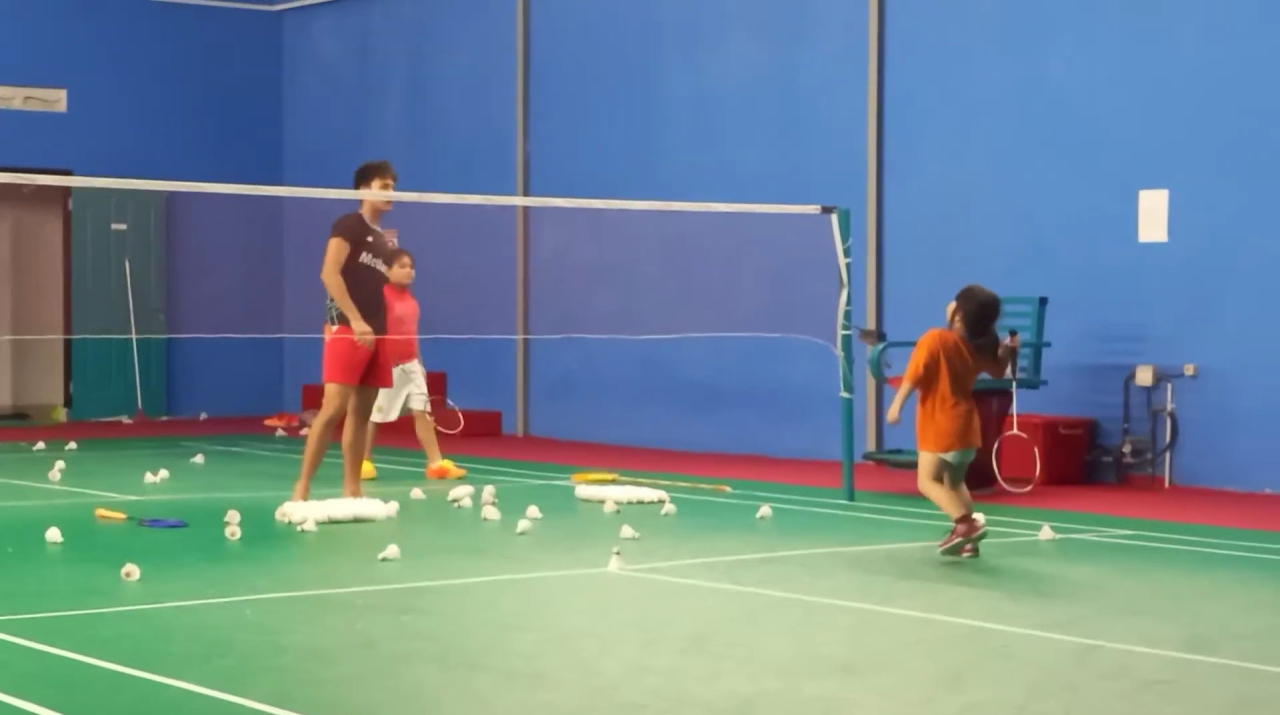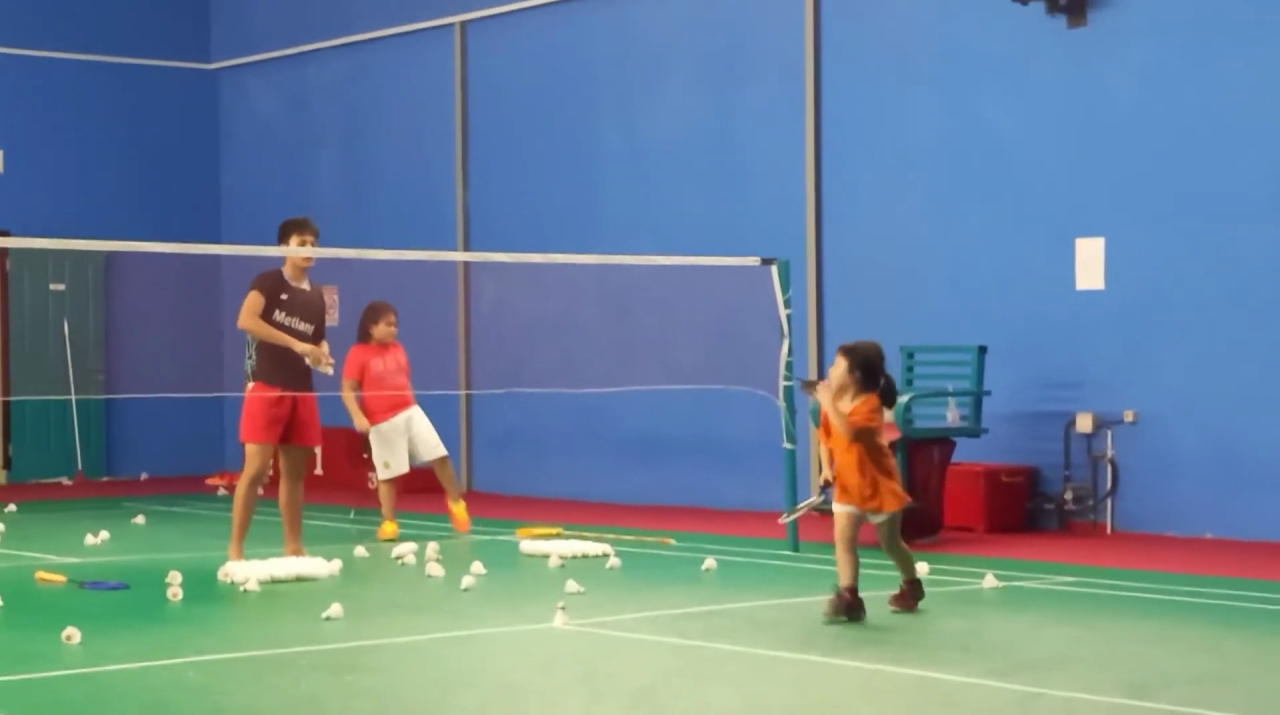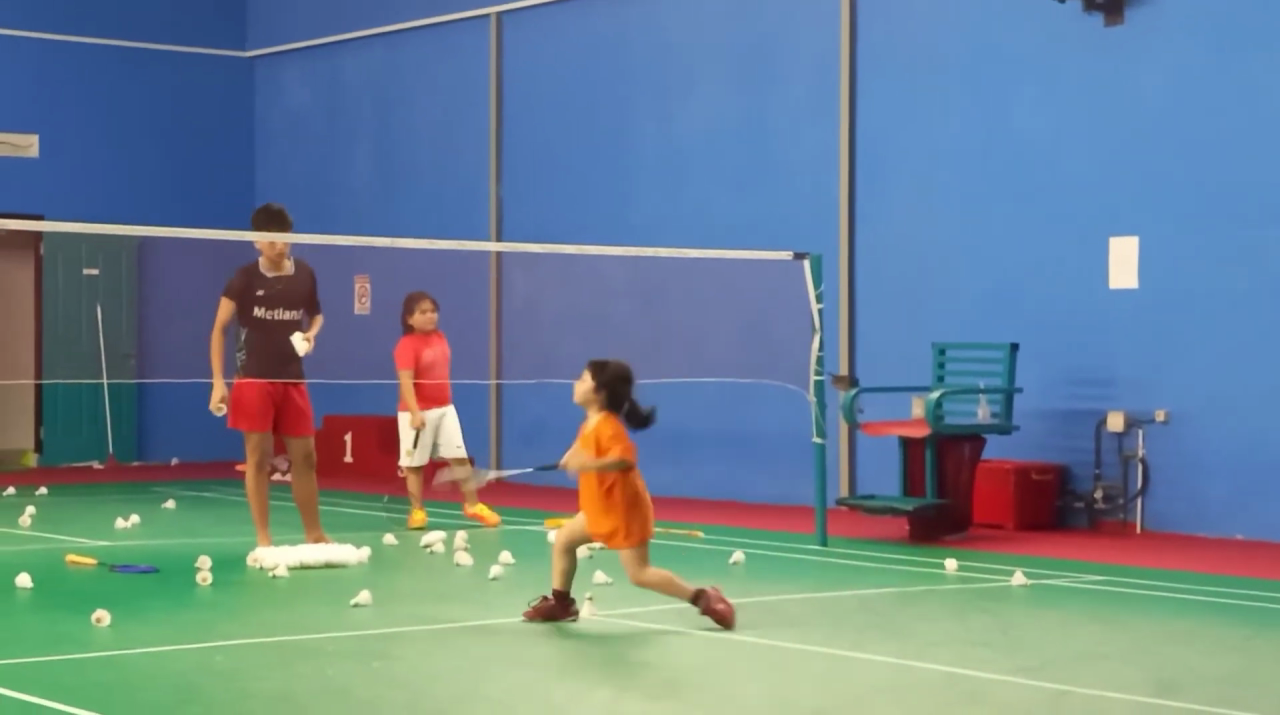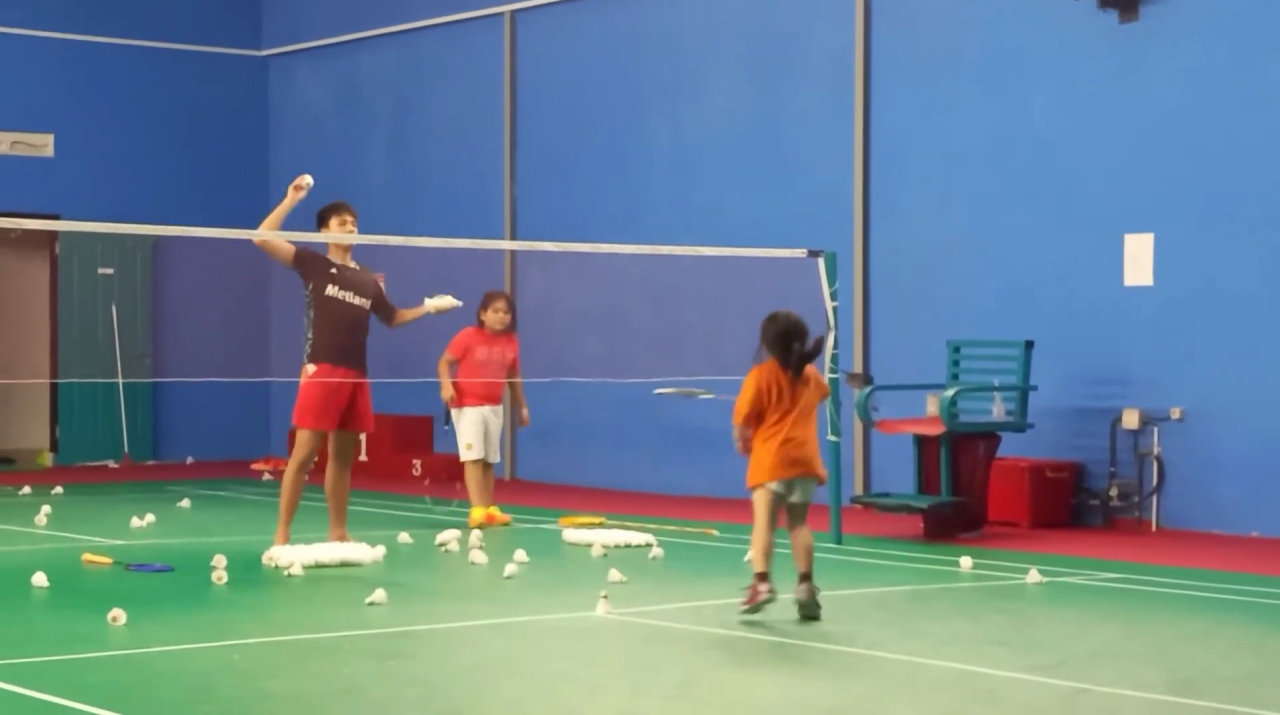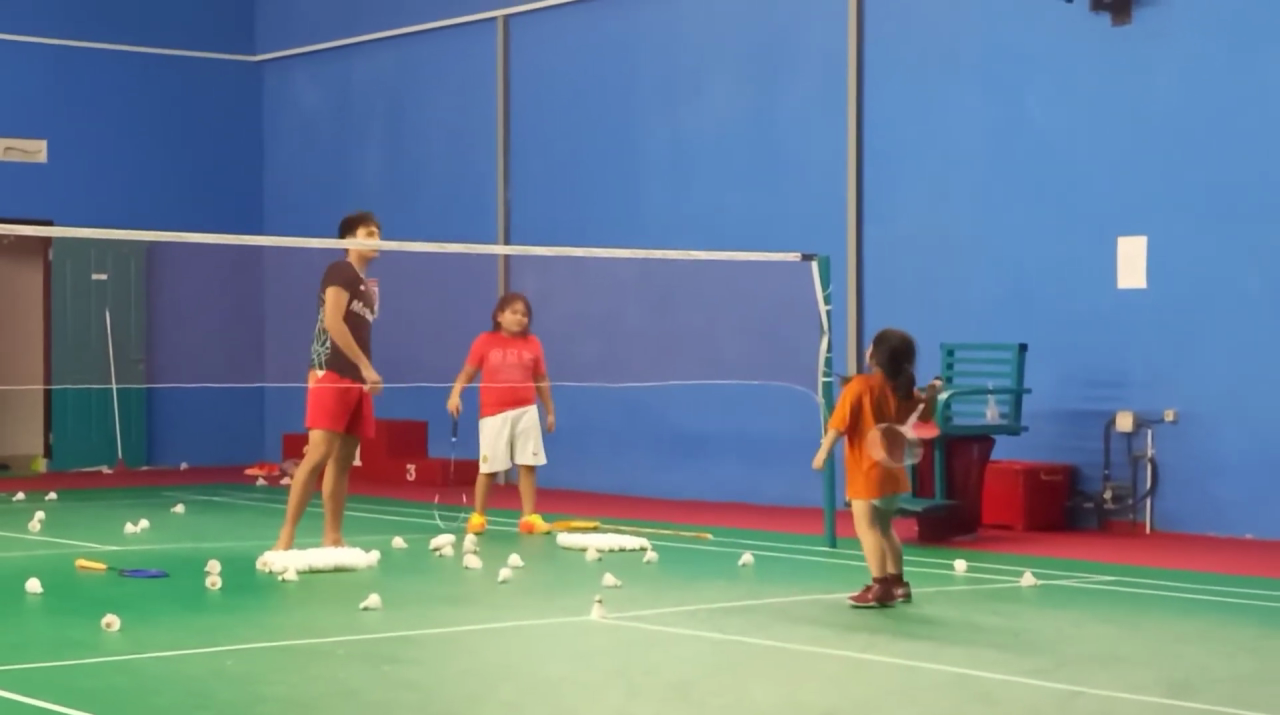
dt=1s
person 1, frame 1
left shoulder: (383, 240)
right shoulder: (349, 225)
right elbow: (329, 273)
right wrist: (355, 321)
left hip: (375, 335)
right hip: (347, 331)
left knee: (361, 412)
right knee: (333, 408)
left ankle: (352, 488)
right ankle: (302, 487)
person 1, frame 2
left shoulder: (317, 296)
right shoulder: (267, 282)
right elbow: (245, 321)
left wrist: (322, 354)
right wrist: (295, 344)
left hip: (302, 391)
right hip: (265, 388)
left knee: (295, 471)
right knee: (256, 468)
left ankle: (293, 547)
right ankle: (235, 548)
person 1, frame 3
left shoulder: (305, 274)
right shoulder: (244, 278)
left elbow: (316, 314)
right elbow: (219, 329)
left wrist: (311, 334)
right wrist: (218, 382)
left hip: (293, 380)
right hip: (254, 380)
left knee: (305, 457)
right knee: (259, 458)
left ankle: (315, 534)
right ankle: (263, 539)
person 1, frame 4
left shoulder: (368, 280)
right shoulder: (314, 264)
left elbow: (393, 318)
right elbow: (262, 240)
left wrist: (430, 306)
right wrist: (291, 200)
left hip: (356, 376)
right hip: (321, 372)
left knee: (342, 457)
right knee: (304, 454)
left ankle: (337, 532)
right ankle: (282, 533)
person 1, frame 5
left shoulder: (366, 288)
right shoulder: (339, 271)
right elbow: (332, 322)
right wrist: (366, 365)
left hip: (355, 381)
right hip: (330, 377)
left knee: (342, 461)
right knee: (317, 455)
left ankle: (333, 537)
right ankle: (286, 536)
person 2, frame 1
left shoulder: (935, 339)
right shoulder: (980, 349)
left elbow: (915, 375)
right elbow: (999, 370)
left wrist: (897, 403)
left hip: (940, 427)
right hip: (965, 426)
left knee: (927, 480)
right knee: (954, 482)
left ankle: (965, 524)
right ankle: (967, 536)
person 2, frame 2
left shoulder: (869, 404)
right shoulder: (833, 403)
left elbow: (847, 431)
right elbow: (824, 437)
left wrist: (827, 403)
right wrist: (826, 468)
left hip: (878, 484)
right hip: (847, 485)
left knee: (889, 542)
right knee: (843, 539)
left ankle: (911, 585)
right ankle: (849, 598)
person 2, frame 3
left shoulder: (608, 425)
right shoulder: (592, 424)
left elbow: (623, 459)
left wrist: (589, 464)
right wrist: (575, 456)
left hip: (624, 509)
right hip: (601, 508)
left knee: (639, 574)
right knee: (563, 539)
left ankle: (703, 598)
right ankle: (561, 602)
person 2, frame 4
left shoulder: (760, 375)
right shoulder: (810, 373)
left elbow: (744, 417)
right elbow: (821, 392)
left wrist: (742, 440)
left hip: (770, 460)
right hip: (803, 458)
left knee: (764, 523)
right knee: (798, 525)
left ankle: (762, 584)
right ankle: (806, 584)
person 2, frame 5
left shoulder: (860, 386)
right shoulder: (904, 390)
left elbow: (840, 423)
right elbow: (924, 416)
left wrist: (823, 450)
right wrist: (931, 395)
left hip: (867, 472)
right hip: (891, 472)
left knee: (866, 528)
right knee: (884, 528)
left ankle: (880, 586)
right ankle: (897, 583)
person 3, frame 1
left shoulder: (409, 297)
right shoulder: (382, 294)
left wrist: (420, 364)
left hip: (410, 365)
right hip: (388, 365)
left knee: (423, 412)
right knee: (377, 414)
left ankle: (436, 463)
right ankle: (365, 461)
person 3, frame 2
left shoulder: (398, 349)
right shoulder: (357, 353)
right elbow: (347, 391)
right wrist: (357, 417)
left hip: (411, 413)
right hip: (381, 422)
left knee: (439, 456)
right knee: (387, 473)
left ankle: (456, 503)
right ankle: (388, 522)
person 3, frame 3
left shoulder: (440, 338)
right shoulder: (406, 345)
right elbow: (405, 381)
right wrist: (415, 412)
left hip: (445, 409)
right hip: (417, 413)
left knee: (459, 457)
right knee: (414, 463)
left ankle: (472, 506)
right ankle: (417, 511)
person 3, frame 4
left shoulder: (511, 341)
right shoulder: (468, 336)
left elbow: (513, 377)
right elbow: (444, 362)
left wrist: (522, 406)
right wrist: (446, 386)
left hip: (494, 407)
right hip: (467, 406)
left knee: (489, 460)
right knee: (473, 456)
left ankle: (489, 508)
right ankle: (477, 510)
person 3, frame 5
left shoulder: (533, 344)
right shoulder: (484, 342)
left elbow: (541, 380)
right elbow: (467, 373)
left wrist: (550, 411)
right wrist: (455, 395)
left hip: (526, 412)
right hip: (493, 414)
left knee: (528, 465)
right knee: (489, 467)
left ankle: (529, 517)
right ankle: (478, 516)
